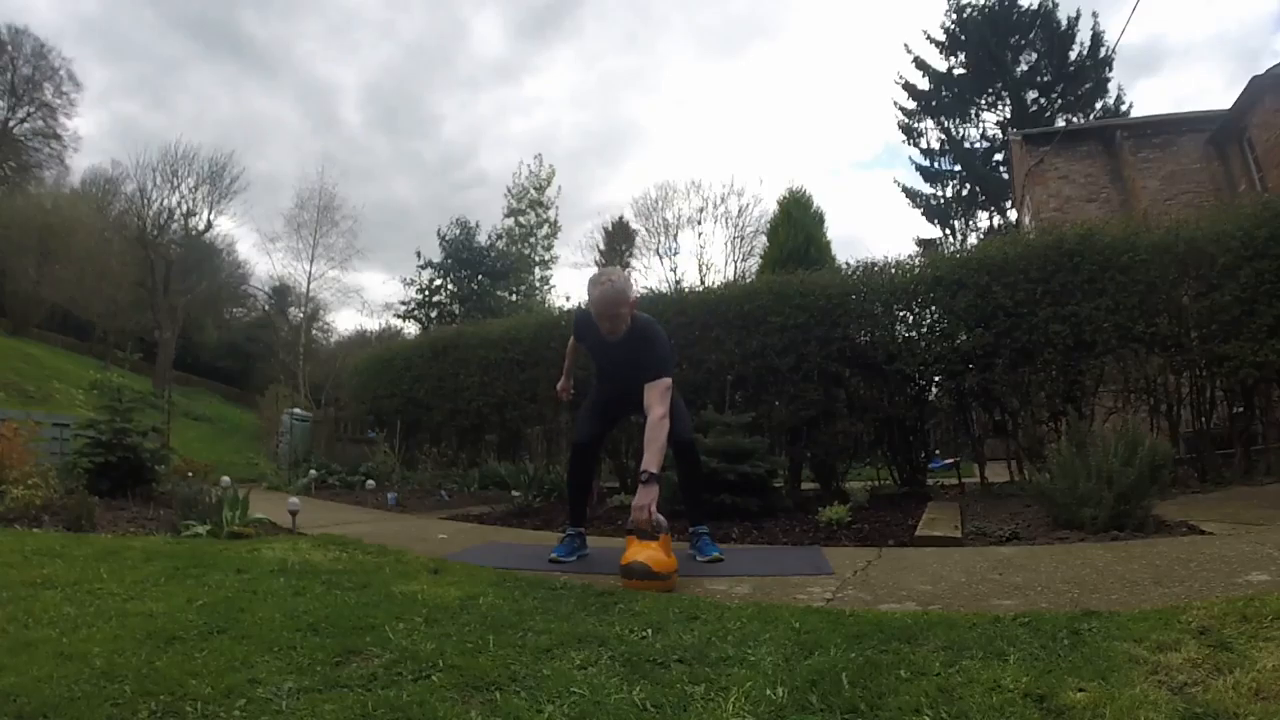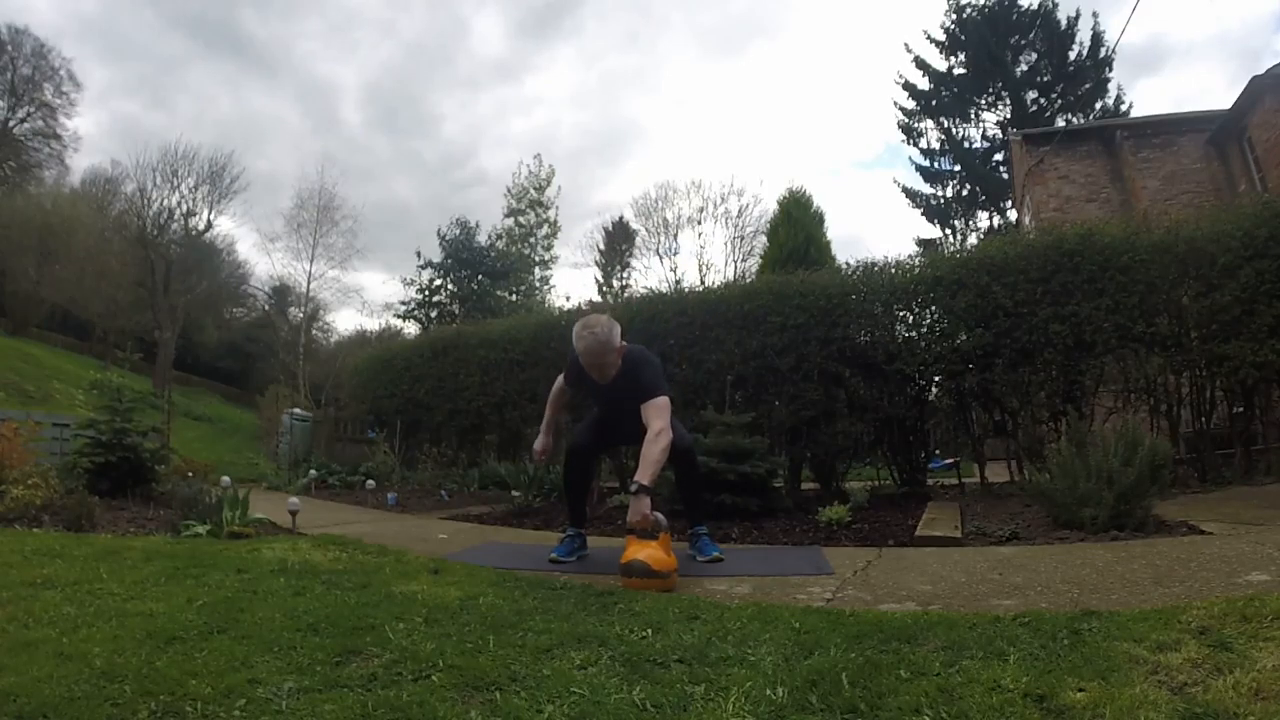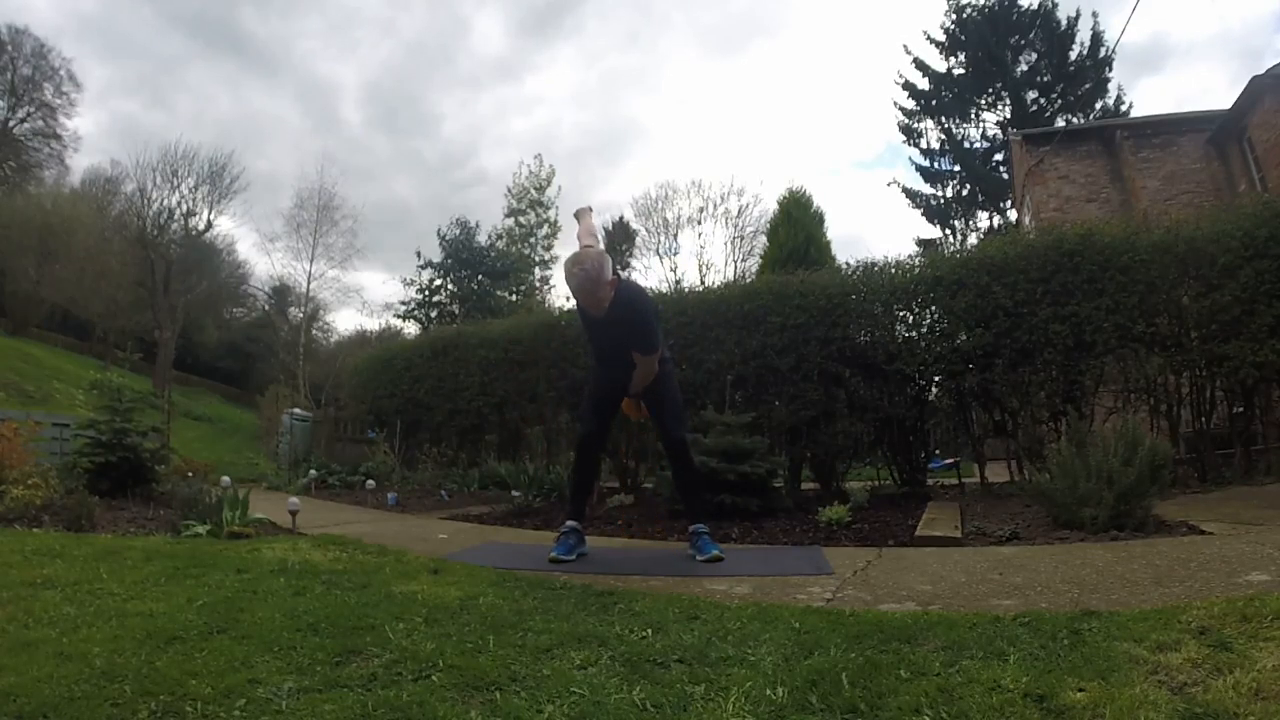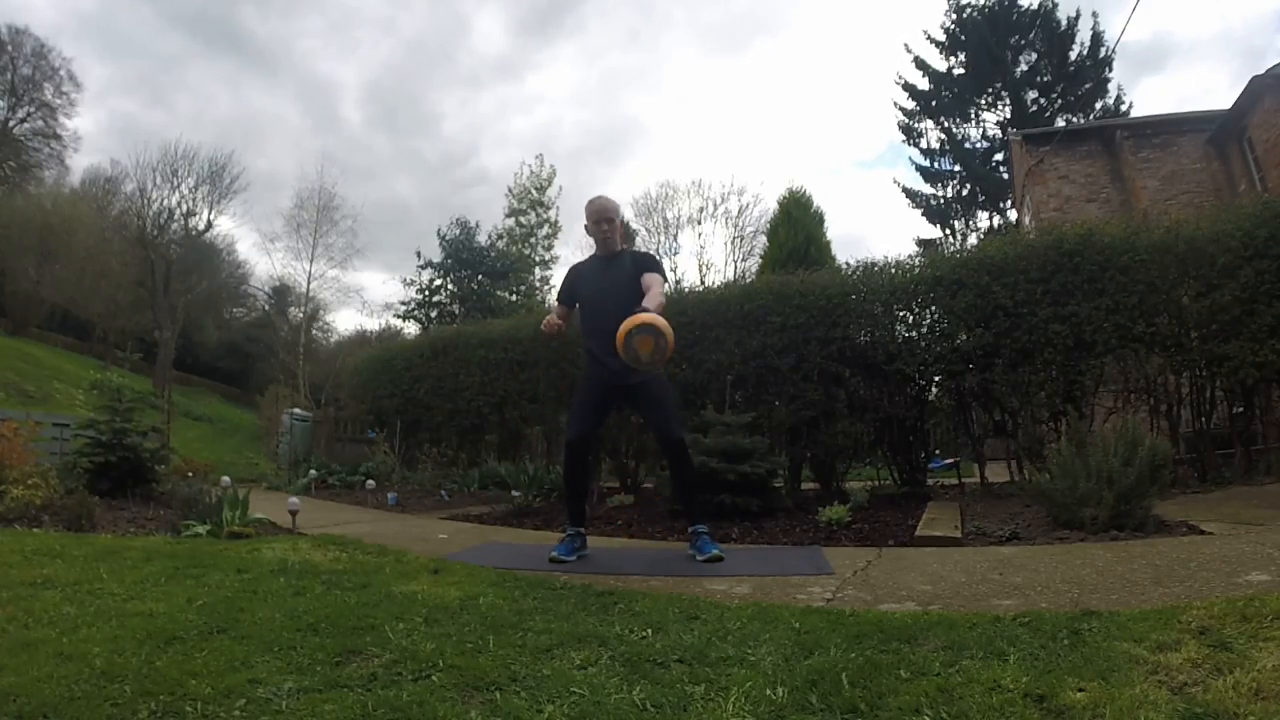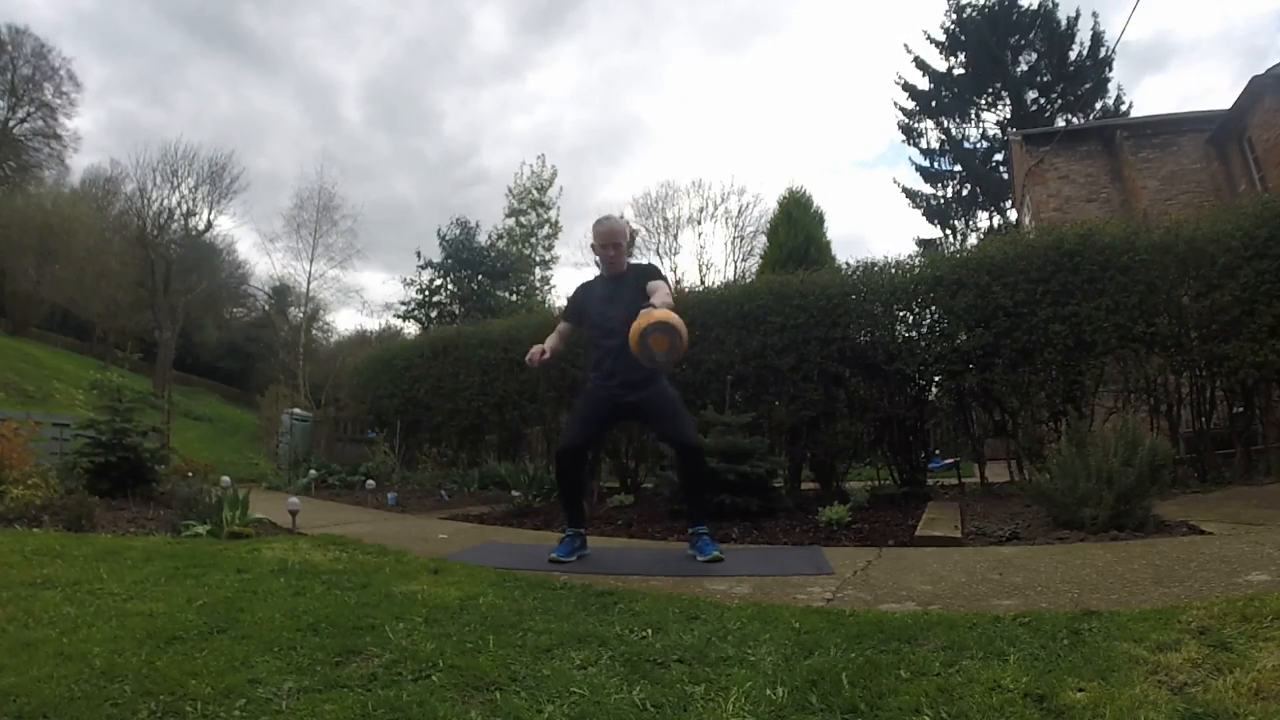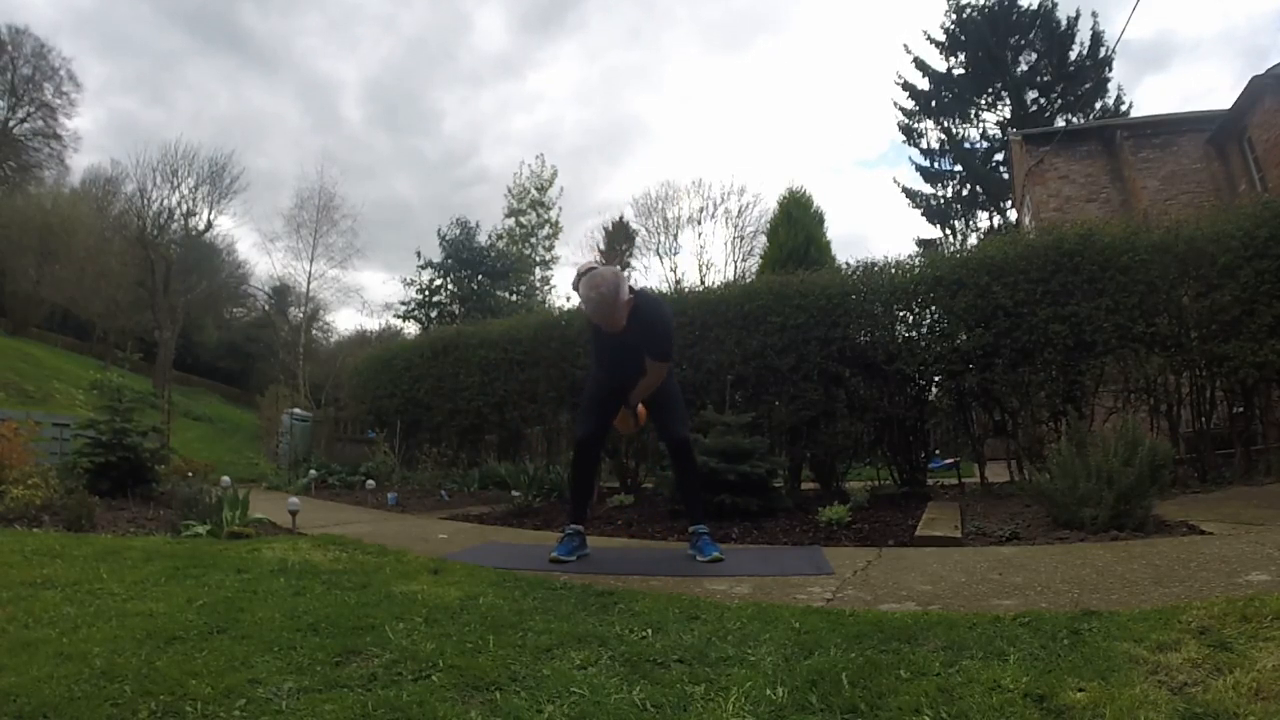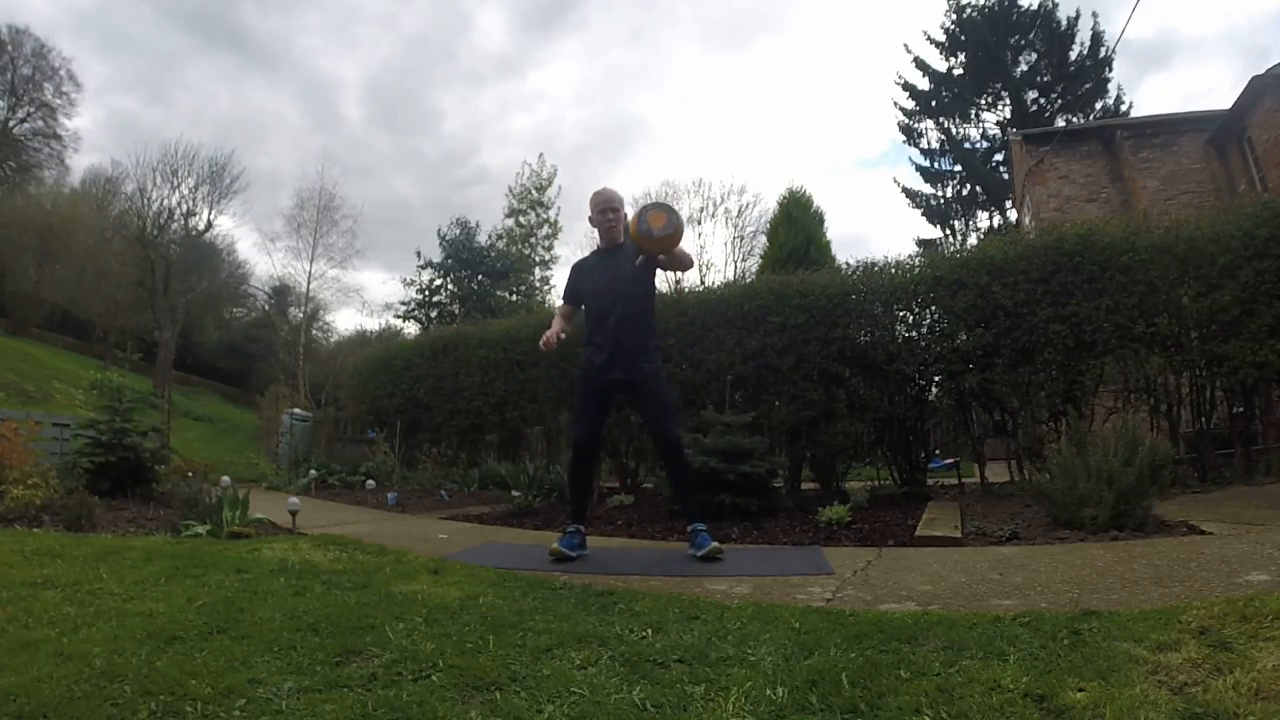
dt=0.7s
person 1, frame 1
left shoulder: (652, 337)
right shoulder: (585, 321)
left elbow: (658, 414)
left wrist: (647, 480)
right wrist: (566, 377)
left hip: (652, 390)
right hip: (608, 389)
left knee: (684, 442)
right knee: (582, 444)
left ankle: (699, 533)
right ankle: (575, 534)
person 1, frame 2
left shoulder: (644, 365)
right shoulder: (579, 363)
left elbow: (660, 430)
right elbow: (561, 386)
left wrist: (641, 491)
right wrist: (545, 433)
left hip: (649, 420)
right hip: (608, 419)
left knee: (683, 448)
right knee: (576, 449)
left ankle: (698, 534)
right ankle: (575, 534)
person 1, frame 3
left shoulder: (638, 305)
right shoulder: (585, 280)
left elbow: (647, 368)
right elbow: (589, 243)
left wrist: (631, 393)
left hip: (650, 371)
right hip: (606, 371)
left knee: (676, 442)
right knee: (587, 441)
left ankle: (698, 531)
right ankle: (573, 530)
person 1, frame 4
left shoulder: (641, 260)
right shoulder: (578, 272)
left elbow: (656, 290)
right elbow: (560, 313)
left wrist: (648, 310)
right wrist: (552, 323)
left hip: (642, 373)
right hip: (597, 375)
left knee: (674, 443)
right knee: (575, 444)
left ankle: (697, 531)
right ankle: (575, 533)
person 1, frame 5
left shoulder: (645, 272)
right shoulder: (586, 292)
left elbow: (663, 293)
right elbow: (563, 332)
left wrist: (656, 308)
right wrist: (546, 347)
left hip: (649, 386)
right hip: (603, 389)
left knee: (690, 446)
right knee: (568, 451)
left ankle: (698, 533)
right ankle: (575, 534)
person 1, frame 6
left shoulder: (656, 315)
right shoulder: (593, 295)
left elbow: (655, 375)
right elbow: (584, 272)
left wrist: (631, 400)
right wrist: (583, 275)
left hip: (649, 383)
right hip: (606, 377)
left knee: (680, 442)
right knee: (585, 444)
left ankle: (699, 533)
right ankle: (575, 533)
person 1, frame 7
left shoulder: (642, 250)
right shoulder: (582, 268)
left elbow: (686, 263)
right elbow: (564, 313)
right wrist: (554, 331)
left hip: (643, 366)
right hip: (597, 368)
left knee: (669, 443)
right knee: (583, 445)
left ankle: (696, 530)
right ankle: (576, 531)
